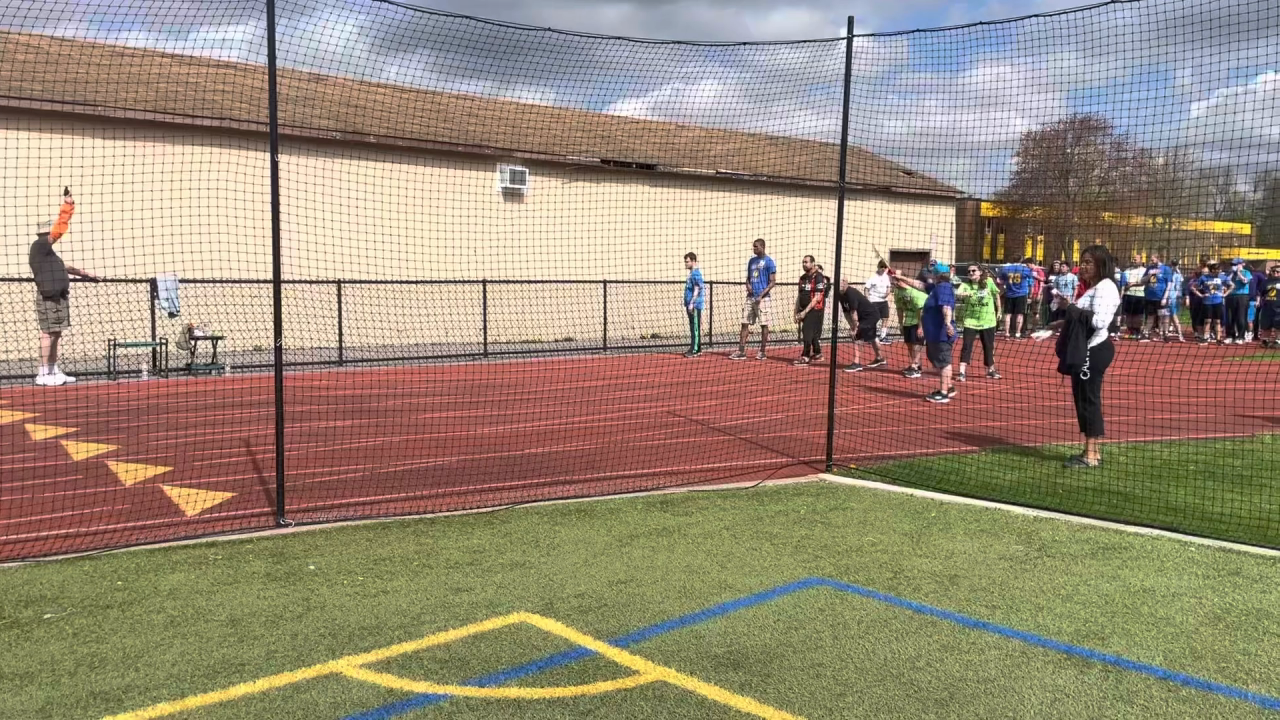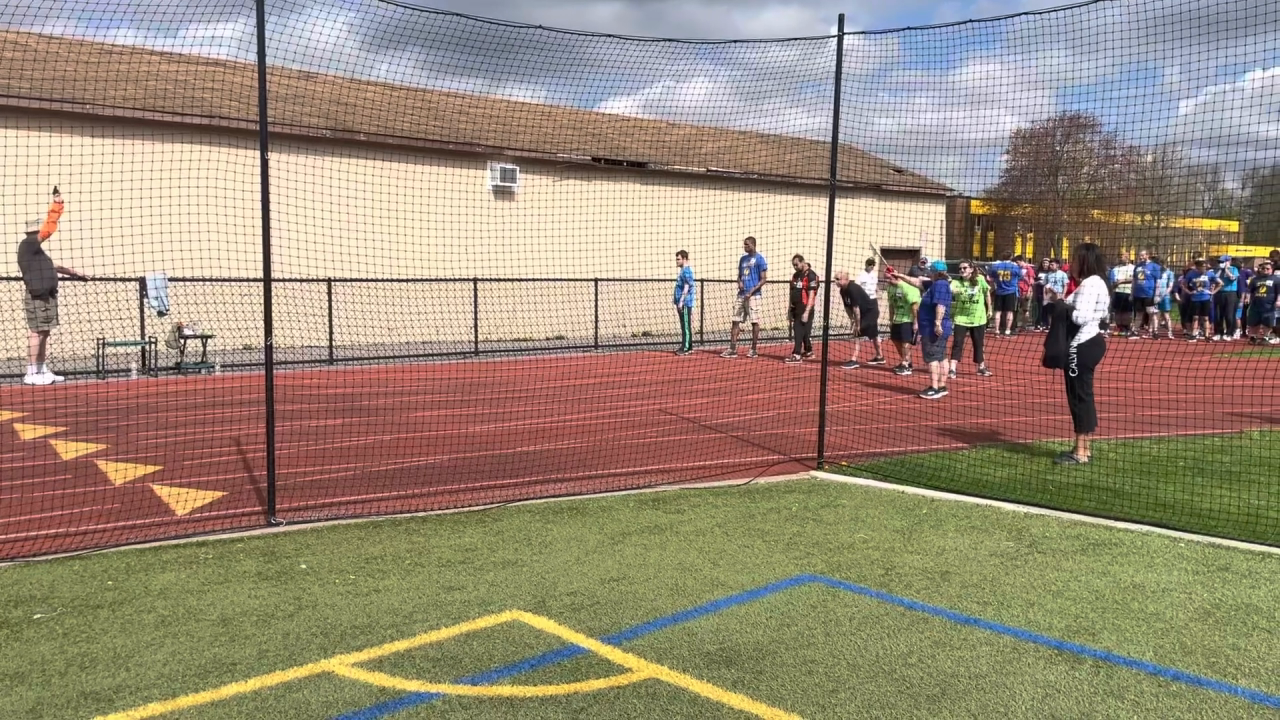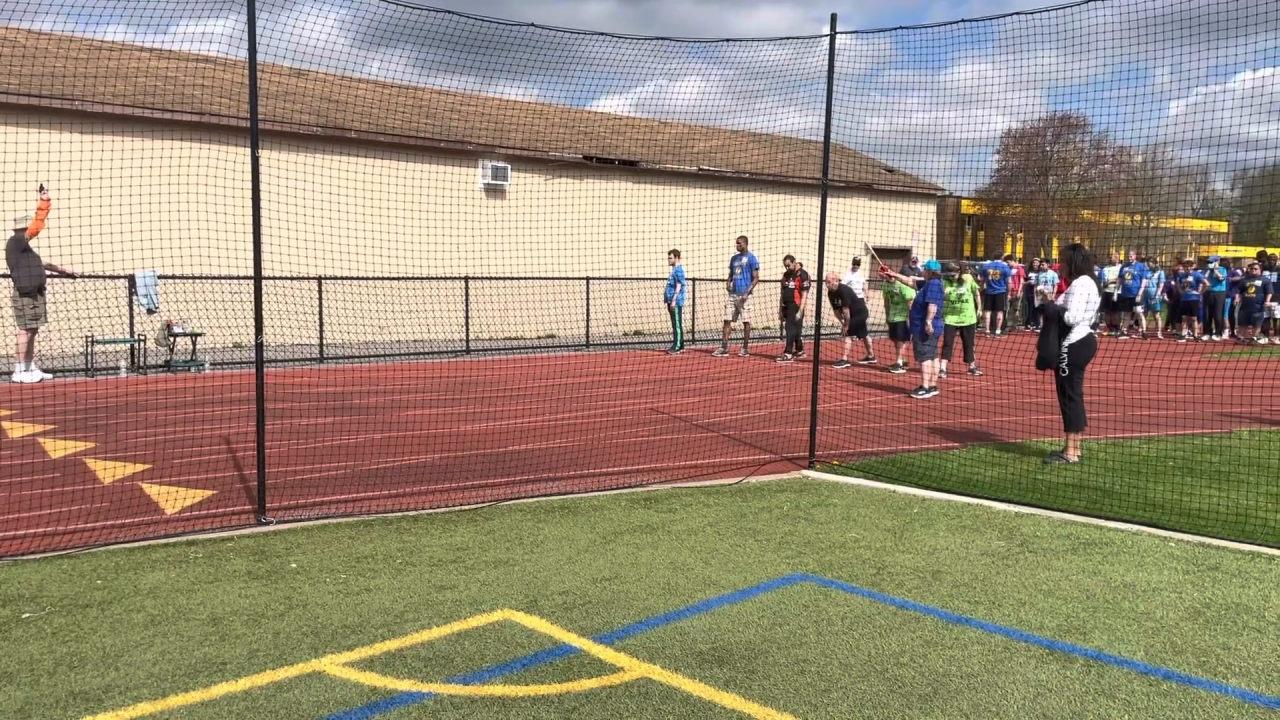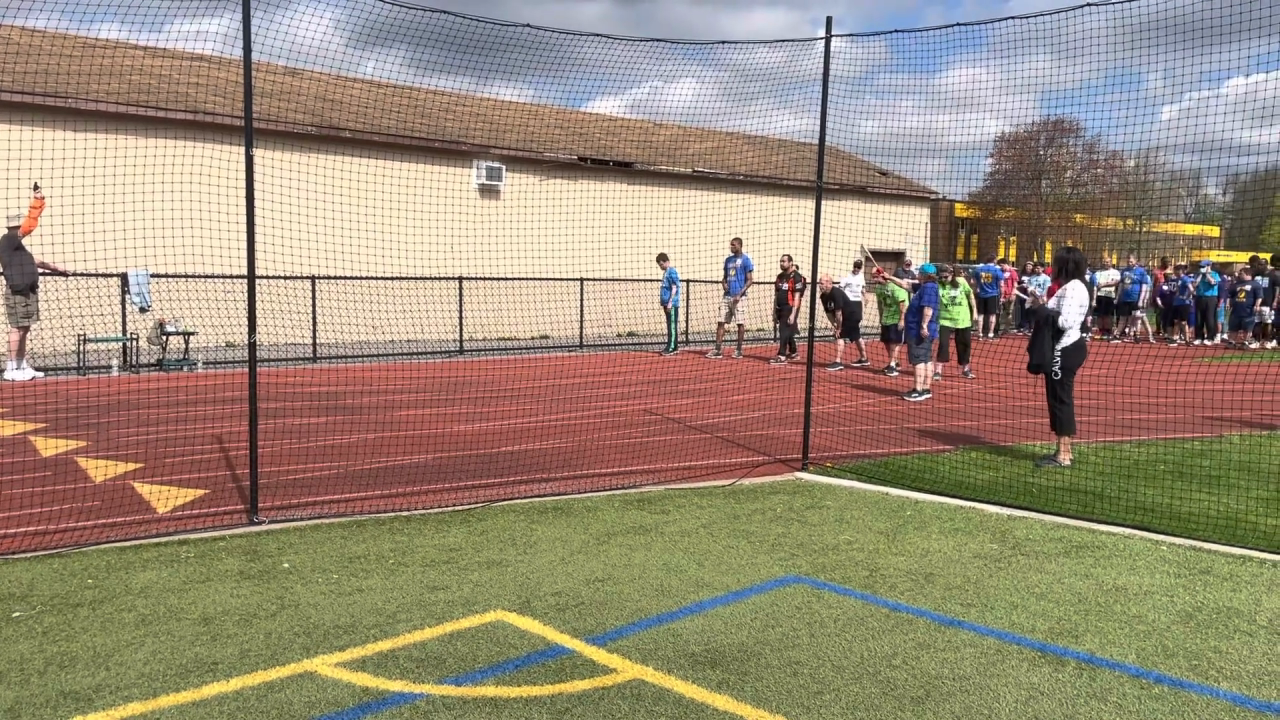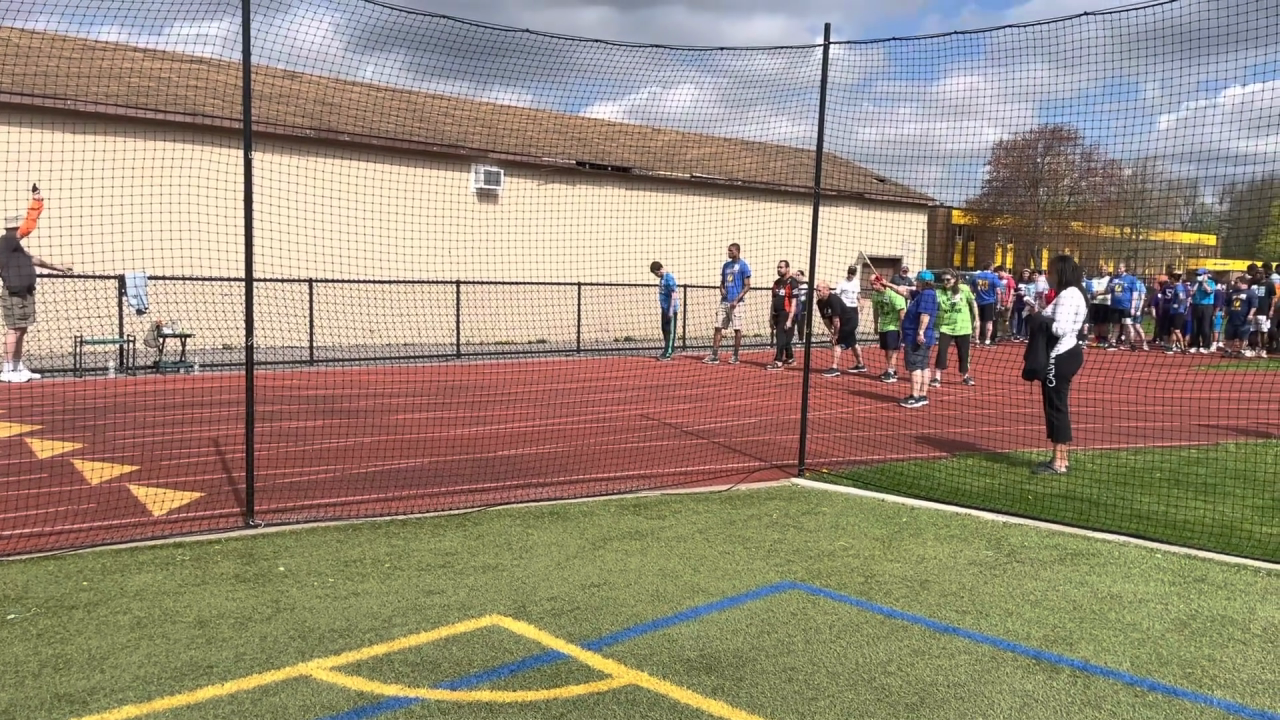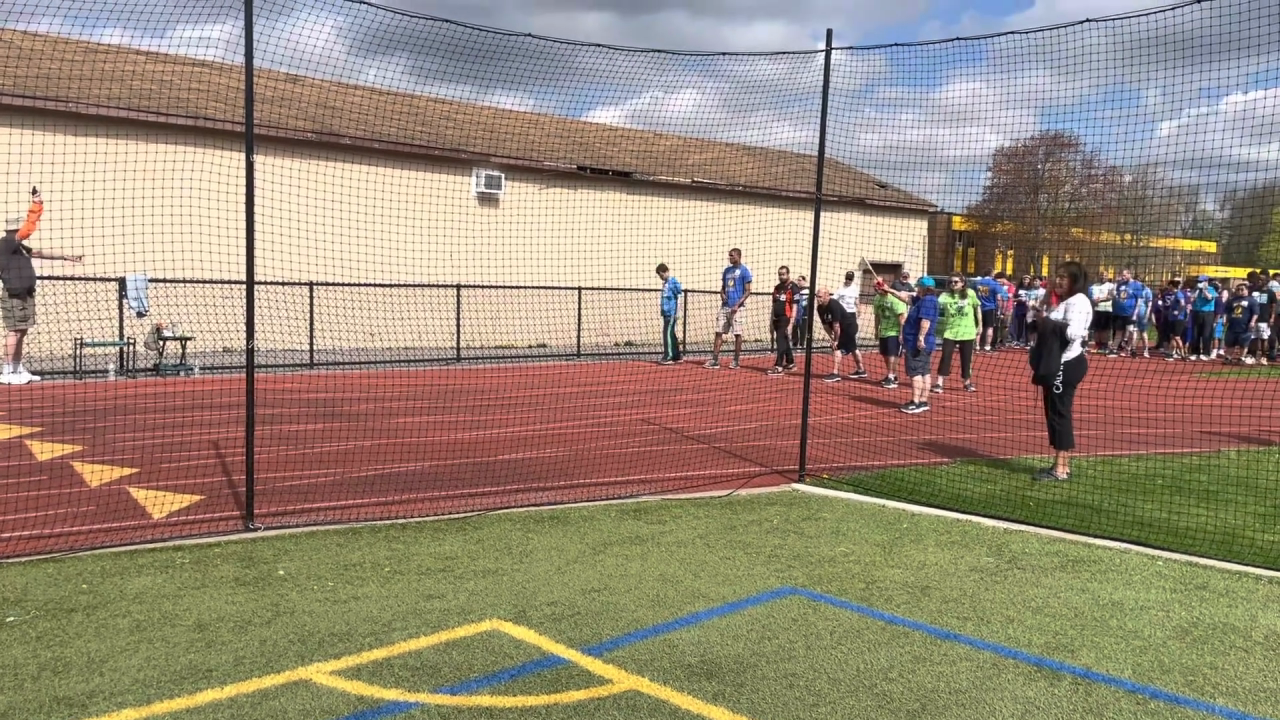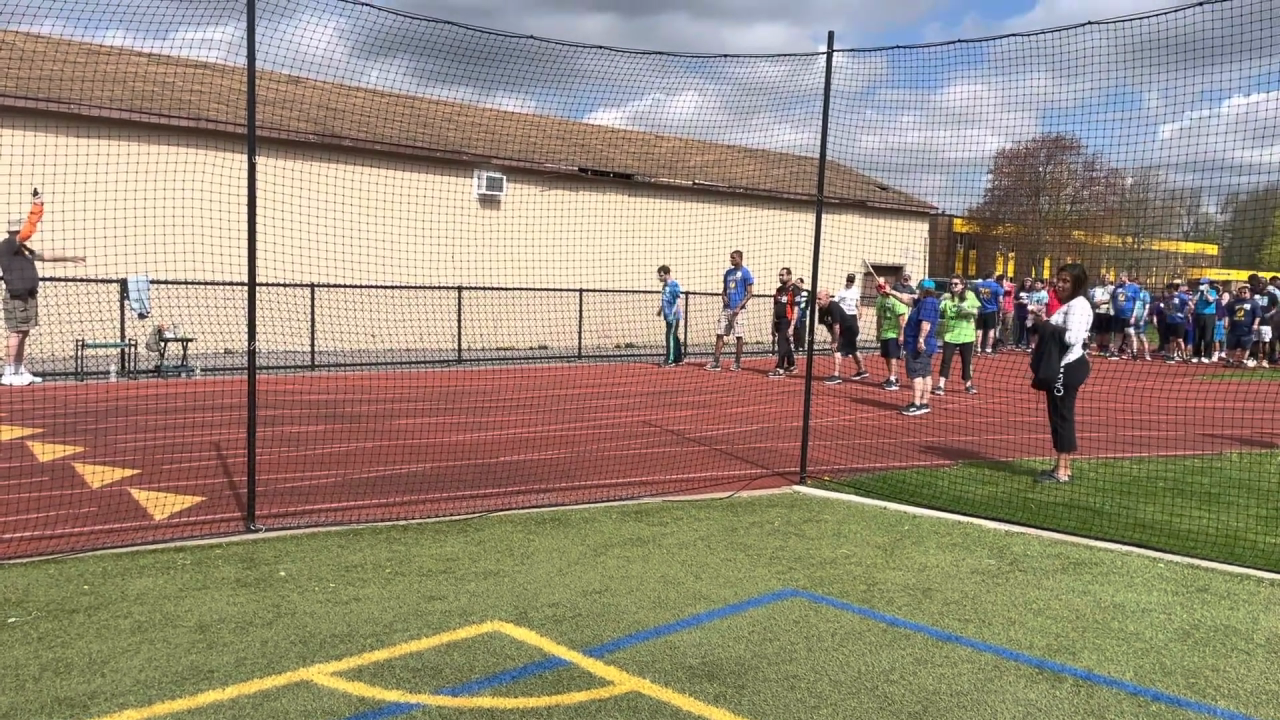
dt=0.7s
person 1, frame 1
left shoulder: (1105, 287)
right shoulder: (1094, 287)
left elbow: (1099, 320)
left wrist: (1071, 309)
right wrist: (1065, 323)
left hip: (1093, 351)
right hip: (1086, 350)
left knee: (1088, 400)
right knee: (1085, 400)
left ankle: (1090, 456)
right ankle: (1092, 451)
person 1, frame 2
left shoulder: (1089, 284)
right shoulder: (1096, 283)
left elbow: (1080, 316)
right wrist: (1066, 304)
left hip: (1082, 346)
right hip: (1090, 343)
left knee: (1079, 396)
right knee: (1083, 396)
left ankle: (1080, 452)
right ankle: (1083, 448)
person 1, frame 3
left shoulder: (1079, 284)
right shoulder: (1087, 283)
left elbow: (1072, 317)
right wrist: (1055, 307)
left hip: (1073, 346)
right hip: (1081, 343)
left knee: (1069, 396)
right knee: (1073, 396)
left ankle: (1070, 452)
right ankle: (1074, 447)
person 1, frame 4
left shoulder: (1072, 288)
right shoulder: (1071, 287)
left elbow: (1065, 321)
left wrist: (1041, 309)
right wrist: (1042, 308)
left hip: (1064, 350)
right hip: (1065, 349)
left knee: (1060, 400)
right knee: (1060, 400)
left ankle: (1062, 456)
right ankle: (1065, 451)
person 1, frame 5
left shoulder: (1068, 295)
right shoulder: (1069, 294)
left elbow: (1060, 328)
right wrist: (1040, 313)
left hip: (1060, 358)
right hip: (1063, 355)
left knee: (1056, 407)
right knee: (1056, 407)
left ankle: (1059, 462)
right ankle: (1061, 458)
person 1, frame 6
left shoulder: (1078, 301)
right shoulder: (1067, 302)
left elbow: (1072, 332)
left wrist: (1046, 322)
right wrist: (1043, 321)
left hip: (1066, 365)
right hip: (1058, 364)
left knee: (1059, 413)
right knee: (1056, 413)
left ankle: (1060, 468)
right ankle: (1062, 465)
person 1, frame 7
left shoulder: (1078, 305)
right shoulder: (1069, 305)
left elbow: (1072, 337)
left wrist: (1045, 324)
right wrist: (1044, 322)
left hip: (1068, 368)
right hip: (1062, 367)
left knee: (1062, 416)
right knee: (1059, 416)
left ankle: (1062, 471)
right ankle: (1063, 467)
person 2, frame 1
left shoulder: (47, 251)
right shoulder: (39, 246)
left elbow: (63, 267)
right elbow: (58, 231)
left wrist: (85, 274)
right wrist: (67, 207)
left hip: (57, 297)
right hip: (48, 298)
left knee: (55, 334)
right knee: (48, 333)
left ankle: (53, 371)
right ankle: (43, 374)
person 2, frame 2
left shoulder: (35, 250)
right shoulder: (28, 244)
left elbow: (51, 266)
right elbow: (47, 230)
left wrist: (74, 272)
right wrist: (56, 206)
left hip: (46, 296)
right hip: (37, 297)
left knee: (44, 333)
right knee: (37, 332)
left ankle: (42, 370)
right ankle: (31, 373)
person 2, frame 3
left shoulder: (24, 247)
right shoulder: (15, 242)
left elbow: (40, 263)
right elbow: (35, 228)
left wrist: (62, 270)
right wrist: (44, 204)
left hip: (34, 293)
right hip: (25, 295)
left knee: (32, 330)
right knee: (25, 330)
left ankle: (31, 368)
right ankle: (19, 371)
person 2, frame 4
left shoulder: (16, 245)
right shoulder: (8, 240)
left elbow: (32, 260)
right elbow: (28, 226)
left wrist: (55, 268)
right wrist: (37, 202)
left hip: (26, 292)
right hip: (17, 292)
left knee: (24, 329)
right knee: (17, 328)
left ankle: (22, 366)
right ankle: (11, 368)
person 2, frame 5
left shoulder: (15, 245)
right shoulder: (6, 242)
left elbow: (33, 259)
right elbow: (27, 228)
left wrist: (57, 267)
right wrist: (36, 204)
left hip: (23, 293)
right hip: (14, 294)
left knee: (21, 330)
right knee: (14, 330)
left ankle: (18, 367)
right ankle: (7, 370)
person 2, frame 6
left shoulder: (17, 246)
right shoulder: (6, 243)
left elbow: (39, 252)
right elbow: (27, 230)
left wrist: (66, 257)
right wrist: (36, 206)
left hip: (24, 295)
right hip: (14, 296)
left knee: (21, 332)
right knee: (14, 332)
left ankle: (18, 369)
right ankle: (7, 372)
person 2, frame 7
left shoulder: (21, 248)
right shoulder: (8, 245)
left elbow: (41, 255)
right elbow: (27, 231)
left wrist: (68, 258)
right wrist: (37, 207)
left hip: (27, 296)
right hip: (16, 297)
left knee: (23, 333)
right knee: (16, 333)
left ankle: (20, 370)
right ankle: (9, 373)
